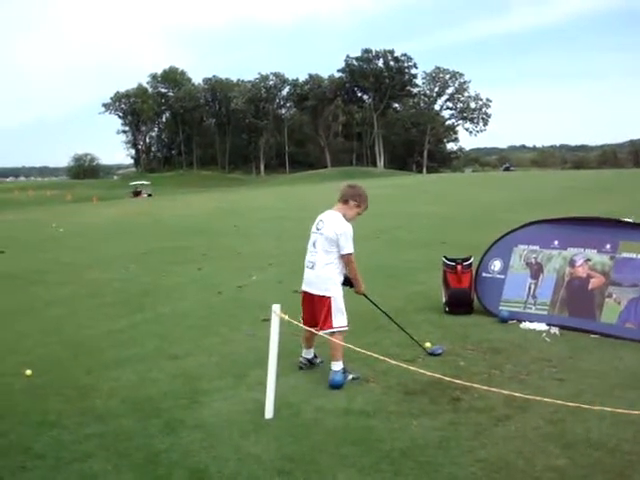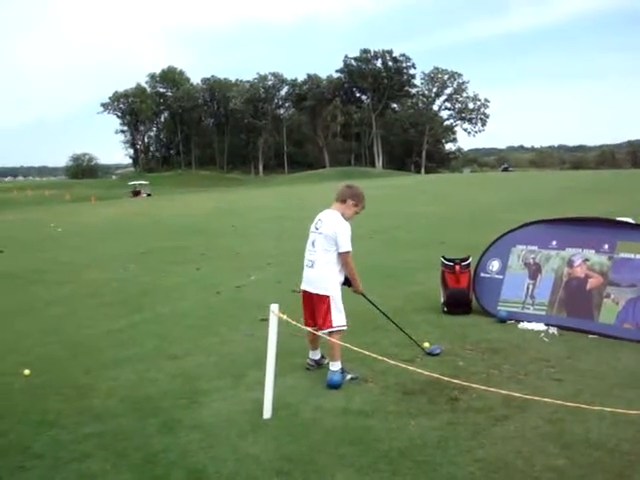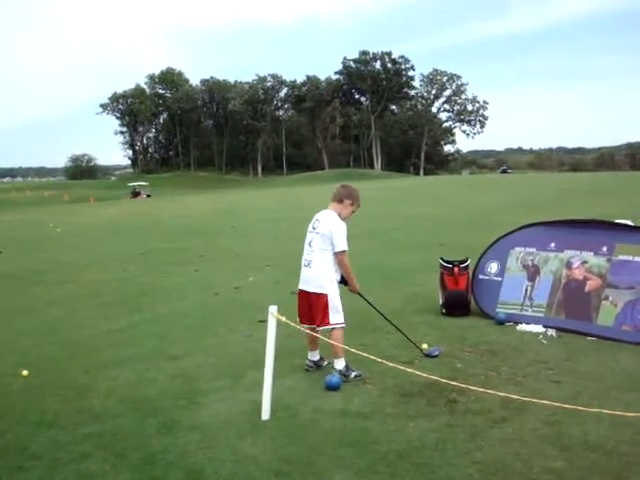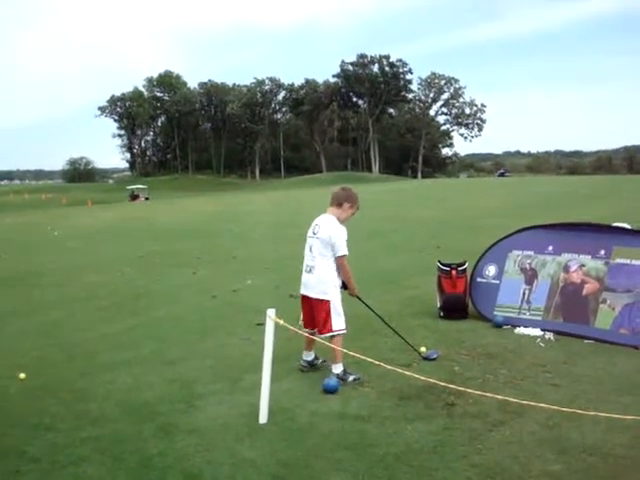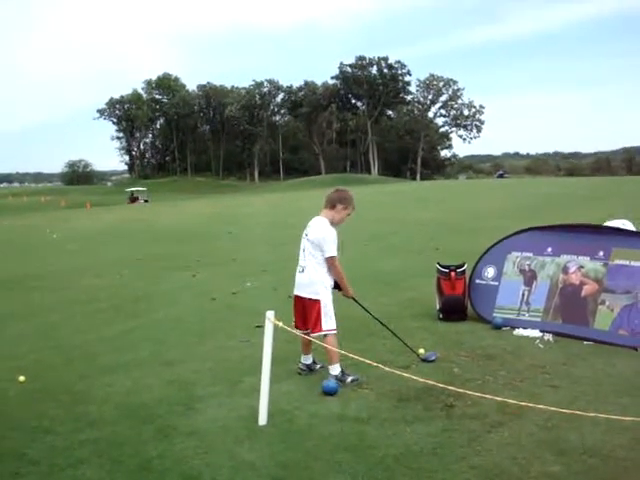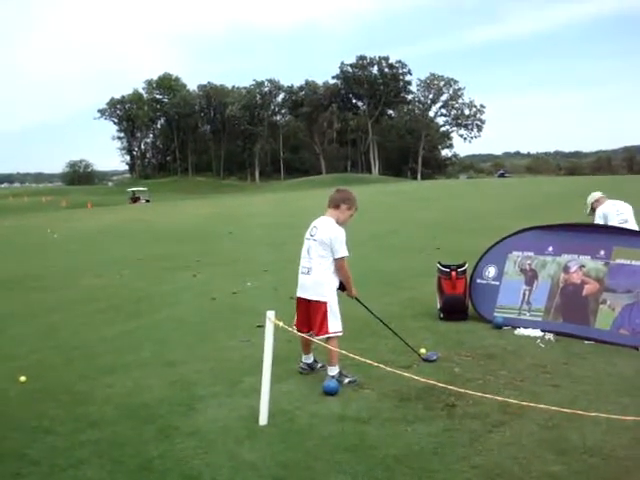
dt=0.3s
person 1, frame 1
left shoulder: (322, 218)
right shoulder: (343, 226)
right elbow: (348, 261)
left wrist: (344, 276)
right wrist: (358, 284)
left hip: (310, 280)
right hip: (327, 284)
left knee: (311, 323)
right knee: (336, 328)
left ankle: (307, 357)
right ankle: (337, 370)
person 1, frame 2
left shoulder: (320, 217)
right shoulder: (341, 225)
right elbow: (346, 259)
left wrist: (345, 276)
right wrist: (356, 283)
left hip: (309, 280)
right hip: (326, 284)
left knee: (313, 323)
right knee: (335, 327)
left ankle: (314, 357)
right ankle: (335, 370)
person 1, frame 3
left shoulder: (317, 218)
right shoulder: (337, 224)
right elbow: (341, 259)
left wrist: (345, 279)
right wrist: (353, 283)
left hip: (307, 280)
right hip: (324, 283)
left knee: (312, 323)
right knee: (336, 324)
left ankle: (313, 359)
right ankle: (340, 367)
person 1, frame 4
left shoulder: (316, 222)
right shoulder: (337, 229)
right elbow: (341, 263)
left wrist: (346, 284)
right wrist: (352, 287)
left hip: (308, 284)
right hip: (326, 287)
left knee: (312, 326)
right knee: (336, 330)
left ankle: (307, 358)
right ankle: (338, 371)
person 1, frame 5
left shoulder: (313, 224)
right shoulder: (327, 231)
right elbow: (333, 265)
left wrist: (338, 283)
right wrist: (346, 288)
left hip: (303, 285)
right hip: (317, 288)
left knee: (307, 328)
right knee: (328, 330)
left ankle: (306, 362)
right ankle: (336, 372)
person 1, frame 6
left shoulder: (315, 225)
right shoulder: (336, 231)
right elbow: (341, 266)
left wrist: (344, 285)
right wrist: (350, 288)
left hip: (305, 286)
right hip: (322, 289)
left knee: (307, 329)
right knee: (332, 332)
left ankle: (307, 362)
right ankle: (334, 373)
